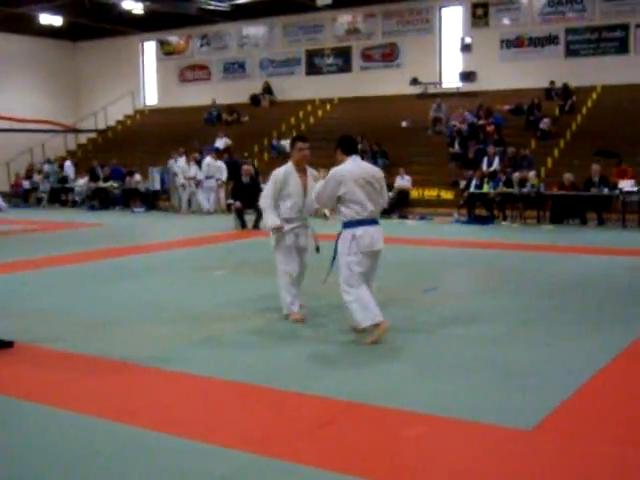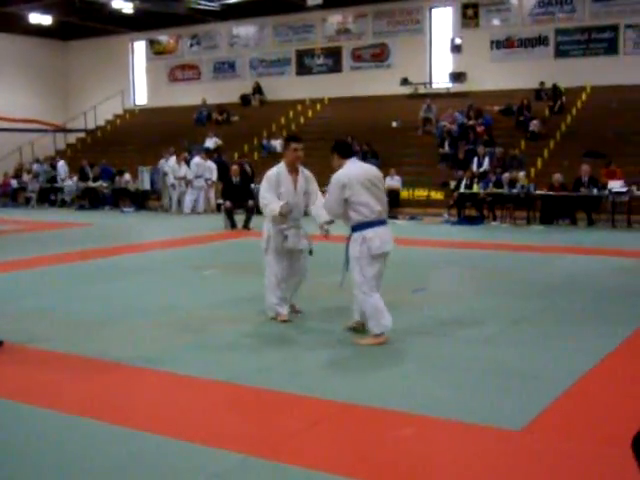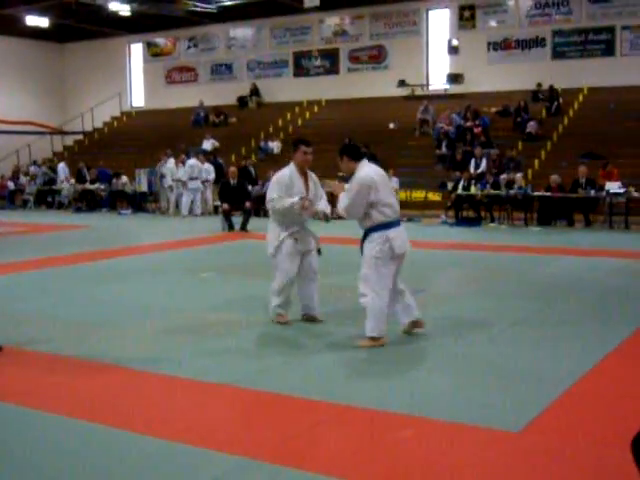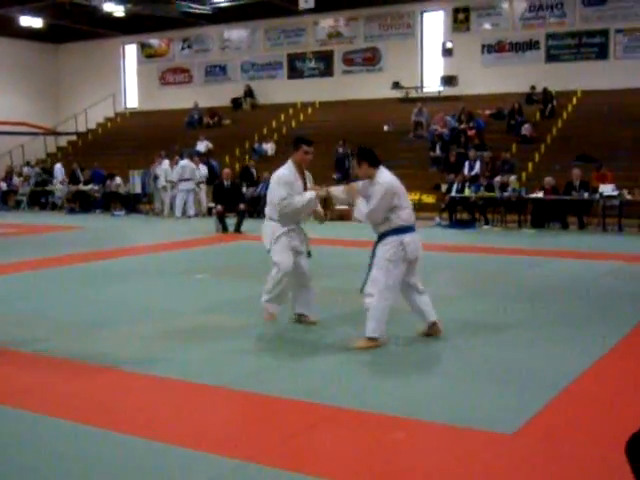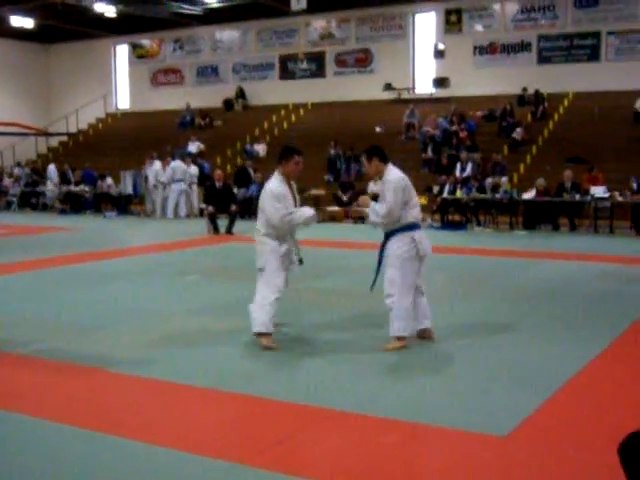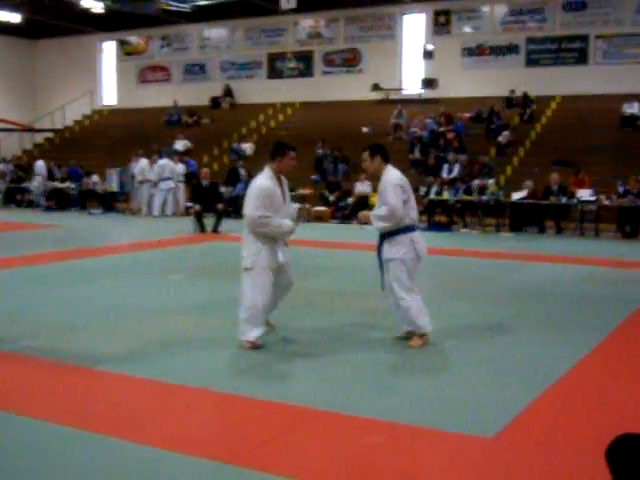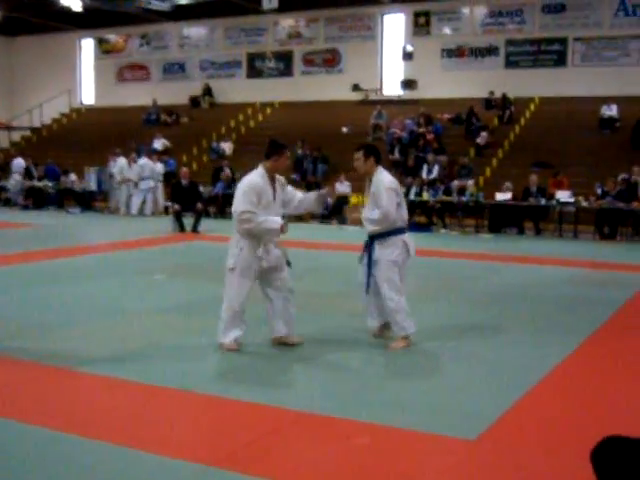
dt=0.2s
person 1, frame 1
left shoulder: (338, 173)
right shoulder: (376, 171)
left elbow: (321, 200)
right elbow: (384, 202)
left wrist: (328, 188)
left hip: (354, 233)
right hip: (374, 230)
left knee: (351, 284)
right knee: (363, 280)
left ankle: (377, 323)
right ankle: (363, 321)
person 1, frame 2
left shoulder: (340, 177)
right shoulder: (373, 171)
left elbow: (334, 211)
left wrist: (332, 195)
left hip: (364, 236)
right hip: (381, 231)
left knee: (365, 287)
right knee: (369, 282)
left ankle: (379, 332)
right ankle: (361, 321)
person 1, frame 3
left shoulder: (362, 178)
right shoulder: (373, 171)
left elbow: (351, 210)
left wrist: (340, 193)
right wrist: (345, 191)
left hip: (381, 237)
right hip: (394, 233)
left knee: (372, 288)
right knee: (391, 283)
left ankle: (375, 335)
right ankle: (412, 318)
person 1, frame 4
left shoulder: (384, 183)
right shoulder: (376, 180)
left elbow: (371, 215)
right elbow: (355, 189)
left wrist: (356, 198)
right wrist: (329, 190)
left hip: (396, 241)
right hip: (403, 239)
left knee: (377, 289)
right knee: (411, 285)
left ankle: (372, 336)
right ankle: (431, 324)
person 1, frame 5
left shoulder: (393, 180)
right shoulder: (390, 177)
left elbow: (389, 213)
right elbow: (388, 209)
left wrist: (369, 206)
right wrist: (369, 206)
left hip: (404, 239)
right hip: (406, 238)
left knee: (397, 288)
right knee: (412, 287)
left ankle: (401, 336)
right ankle: (425, 329)
person 1, frame 6
left shoulder: (391, 180)
right shoulder: (388, 178)
left elbow: (393, 212)
left wrist: (370, 216)
right wrist: (374, 216)
left hip: (401, 242)
right hip: (396, 241)
left knee: (404, 289)
right knee: (397, 288)
left ankle: (422, 331)
right ankle: (410, 328)
person 1, frame 7
left shoulder: (385, 182)
right shoulder: (373, 180)
left elbow: (387, 216)
left wrist: (362, 217)
right wrist: (362, 214)
left hip: (391, 244)
right hip: (377, 242)
left knee: (391, 290)
right knee: (371, 285)
left ankle: (404, 334)
right ankle: (383, 323)
person 2, frame 1
left shoulder: (313, 175)
right shoulder: (281, 174)
right elbow: (266, 200)
right wrist: (273, 223)
left hip: (303, 227)
right hip: (283, 228)
left knee: (300, 268)
right knee: (288, 269)
left ankle: (290, 301)
right ankle: (291, 308)
person 2, frame 2
left shoulder: (307, 175)
right shoulder: (273, 174)
left elbow: (315, 200)
right elbow: (265, 200)
left wrist: (323, 221)
right wrist: (279, 210)
left hip: (296, 228)
right hip: (276, 229)
left knee: (299, 269)
right knee: (276, 272)
left ankle: (287, 300)
right ankle: (277, 309)
person 2, frame 3
left shoulder: (313, 177)
right shoulder: (282, 176)
left elbow: (321, 199)
right elbow: (272, 204)
left wrist: (322, 210)
right wrist: (296, 202)
left hip: (302, 231)
right hip: (282, 231)
left knee: (310, 272)
right knee: (287, 273)
left ankle: (309, 311)
right ankle: (278, 310)
person 2, frame 4
left shoulder: (306, 175)
right shoulder: (282, 175)
left elbow: (310, 199)
right elbow: (282, 205)
left wrist: (317, 210)
right wrist: (311, 196)
left hip: (295, 230)
right hip: (277, 229)
left knee: (302, 272)
right knee: (284, 266)
left ankle: (302, 312)
right ankle: (269, 301)
person 2, frame 5
left shoulder: (290, 184)
right shoulder: (274, 188)
right elbow: (282, 220)
left wrist: (305, 213)
right wrist: (308, 213)
left hip: (284, 243)
right hip: (272, 243)
left knee: (279, 284)
right knee: (272, 285)
left ankle: (262, 316)
right ankle: (262, 331)
person 2, frame 6
left shoulder: (282, 181)
right shoulder: (261, 185)
right elbow: (256, 220)
left wrist: (297, 210)
right wrist: (287, 226)
left hip: (277, 243)
right hip: (259, 245)
left knee: (284, 282)
right knee: (258, 290)
left ankle: (260, 316)
right ankle: (248, 334)
person 2, frame 7
left shoulder: (280, 182)
right shoulder: (251, 182)
left elbow: (295, 202)
right elbow: (242, 215)
left wrist: (319, 196)
right wrist: (275, 224)
left hip: (269, 246)
right hip: (247, 246)
left knee: (281, 289)
right knee: (239, 295)
left ankle: (283, 333)
right ankle: (228, 336)
